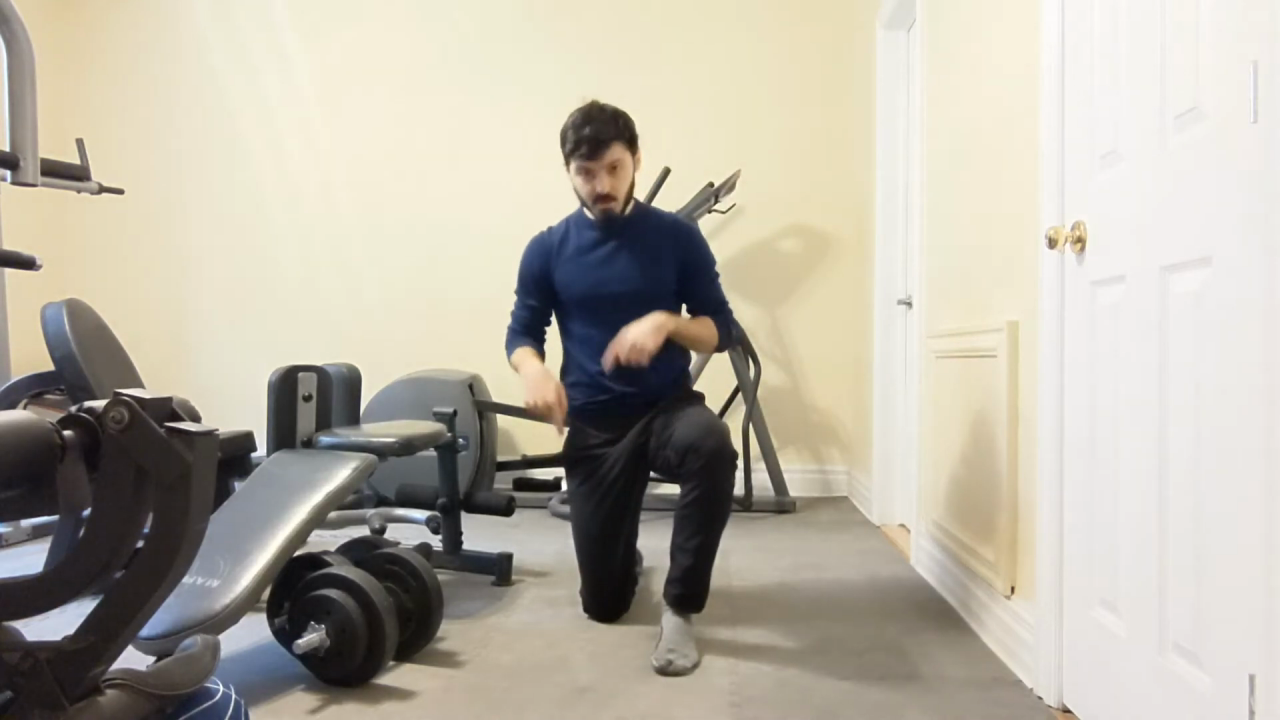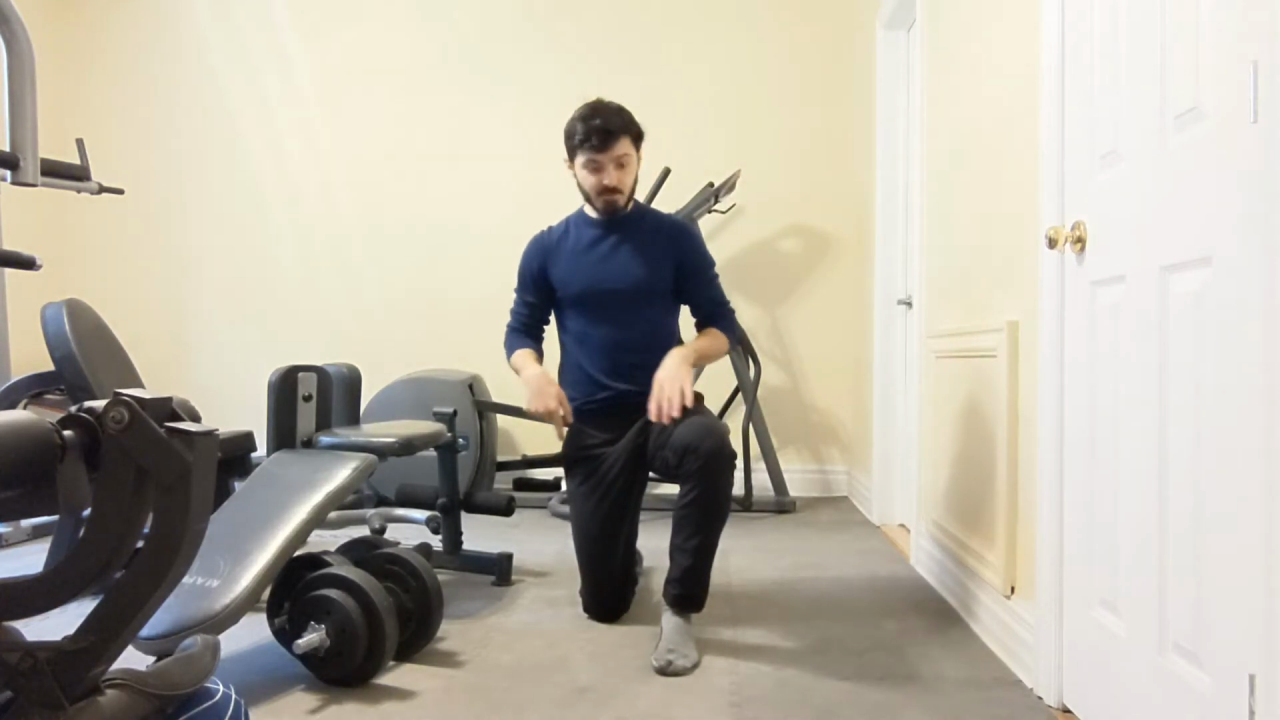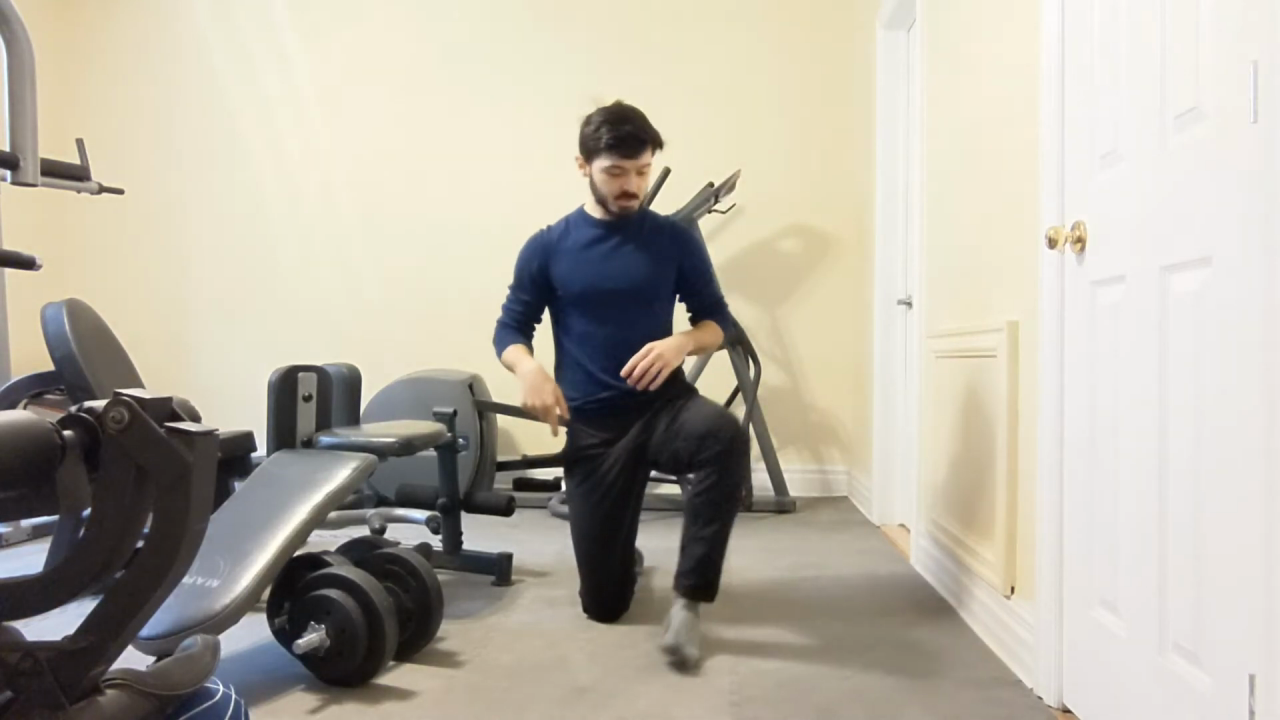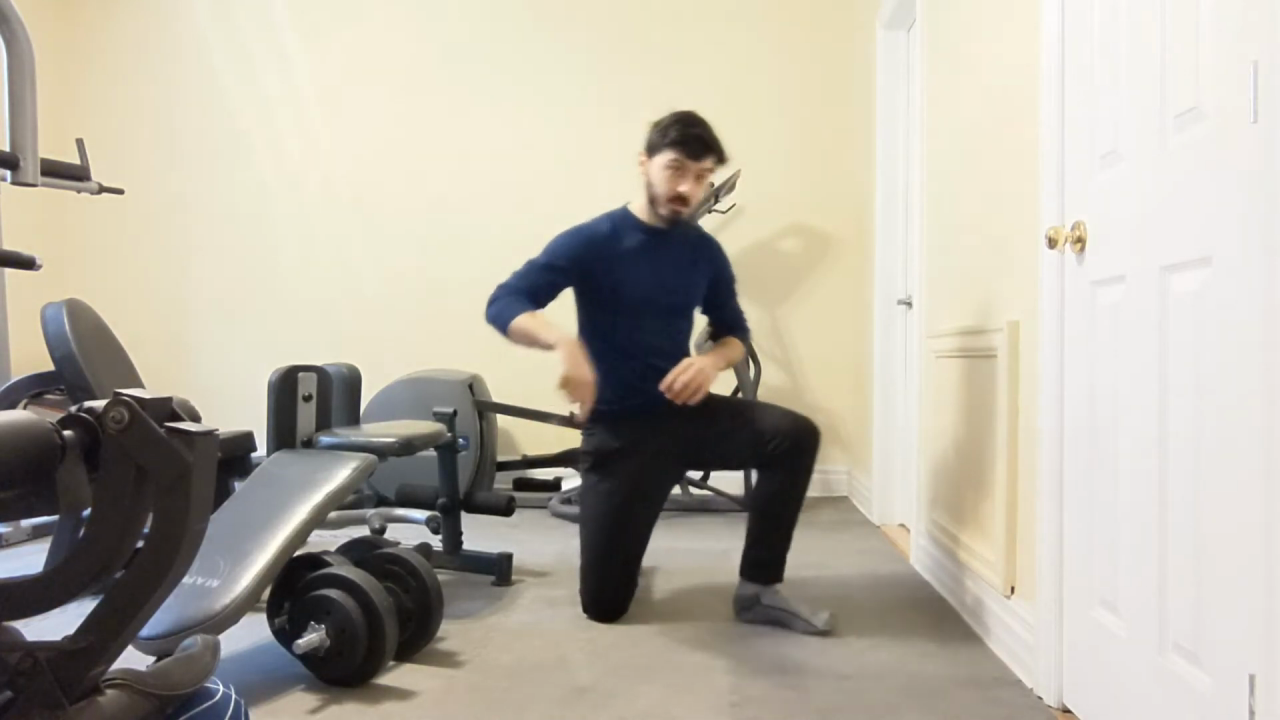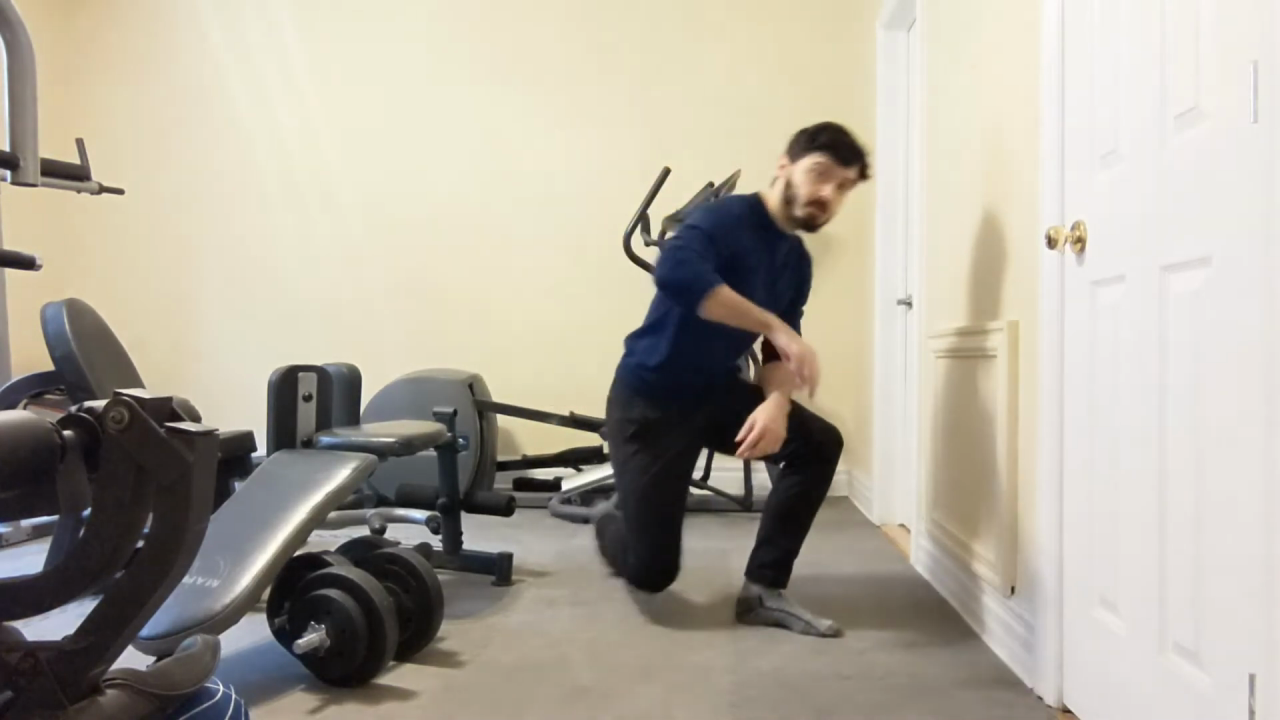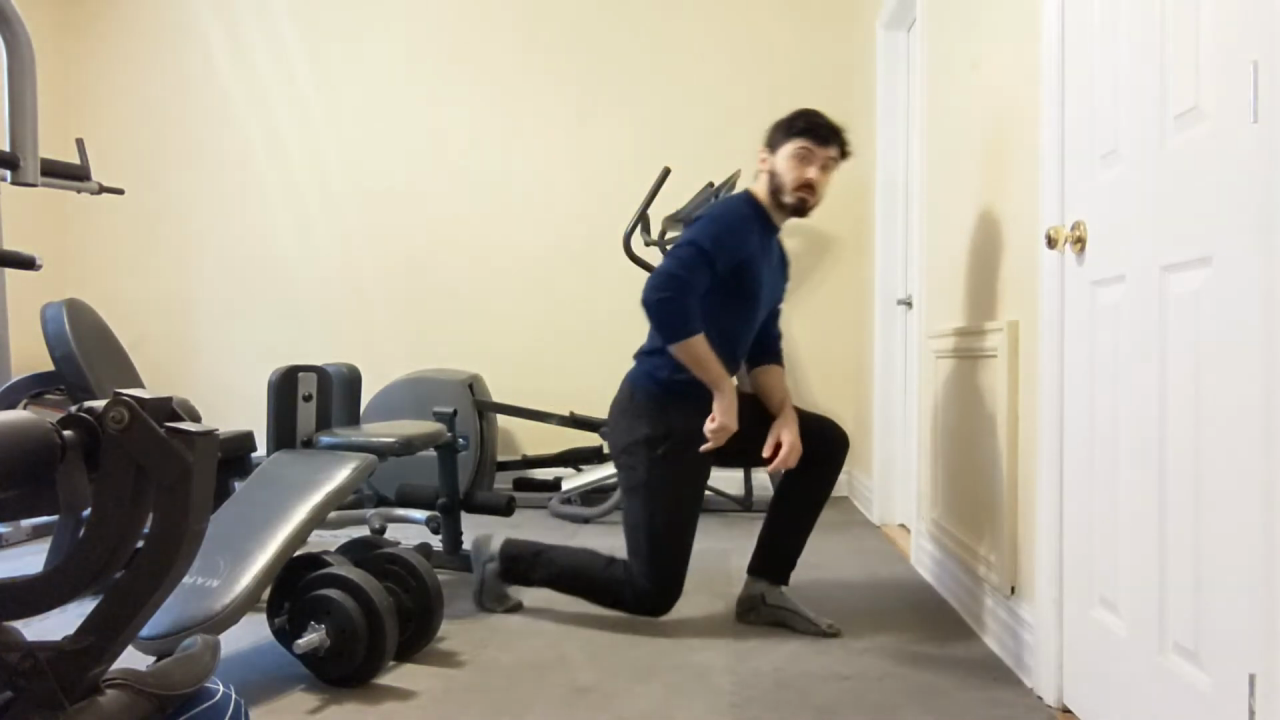
dt=0.4s
person 1, frame 1
left shoulder: (677, 237)
right shoulder: (547, 250)
left elbow: (721, 328)
right elbow: (522, 330)
left wrist: (664, 323)
right wrist: (532, 369)
left hip: (667, 404)
right hip: (593, 424)
left knee: (712, 447)
right knee: (603, 603)
left ankle: (679, 609)
right ankle: (627, 557)
person 1, frame 2
left shoulder: (675, 237)
right shoulder: (548, 249)
left elbow: (723, 326)
right elbow: (521, 330)
left wrist: (682, 356)
right wrist: (533, 373)
left hip: (662, 409)
right hip: (592, 424)
left knee: (711, 448)
right knee: (603, 603)
left ankle: (679, 609)
right ankle: (626, 557)
person 1, frame 3
left shoulder: (674, 240)
right shoulder: (547, 249)
left elbow: (717, 320)
right elbow: (510, 329)
left wrist: (680, 343)
right wrist: (528, 368)
left hip: (664, 403)
right hip: (592, 426)
left knee: (724, 434)
right knee: (603, 604)
left ankle: (686, 601)
right ankle: (625, 556)
person 1, frame 4
left shoulder: (705, 253)
right shoulder: (590, 243)
left elbow: (735, 332)
right elbow: (504, 304)
left wrist: (712, 362)
right wrist: (563, 340)
left hip: (686, 412)
right hip: (617, 430)
left knee: (795, 436)
right knee: (603, 604)
left ankle: (758, 589)
right ankle: (622, 544)
person 1, frame 5
left shoulder: (797, 261)
right shoulder: (725, 219)
left elbow: (780, 356)
right elbow: (675, 271)
left wrist: (778, 402)
right wrist: (775, 329)
left hip: (716, 392)
right hip: (648, 397)
left knee: (821, 443)
right knee: (651, 571)
left ankle: (762, 591)
right ankle: (614, 521)
person 1, frame 6
left shoulder: (774, 253)
right shoulder: (727, 222)
left elbow: (764, 349)
right elbow: (663, 298)
left wrist: (785, 416)
right wrist: (723, 391)
left hip: (704, 405)
right hip: (655, 415)
left knee: (825, 444)
right knee: (651, 590)
left ankle: (764, 590)
right ankle: (504, 557)
